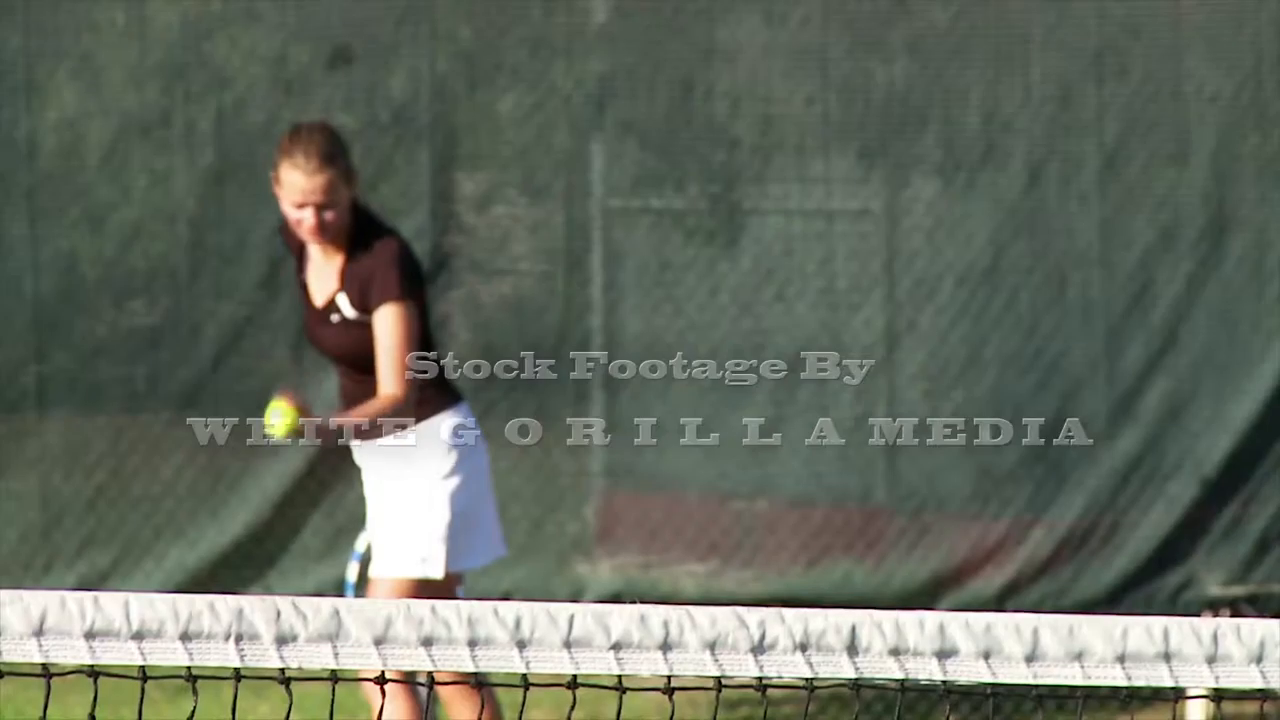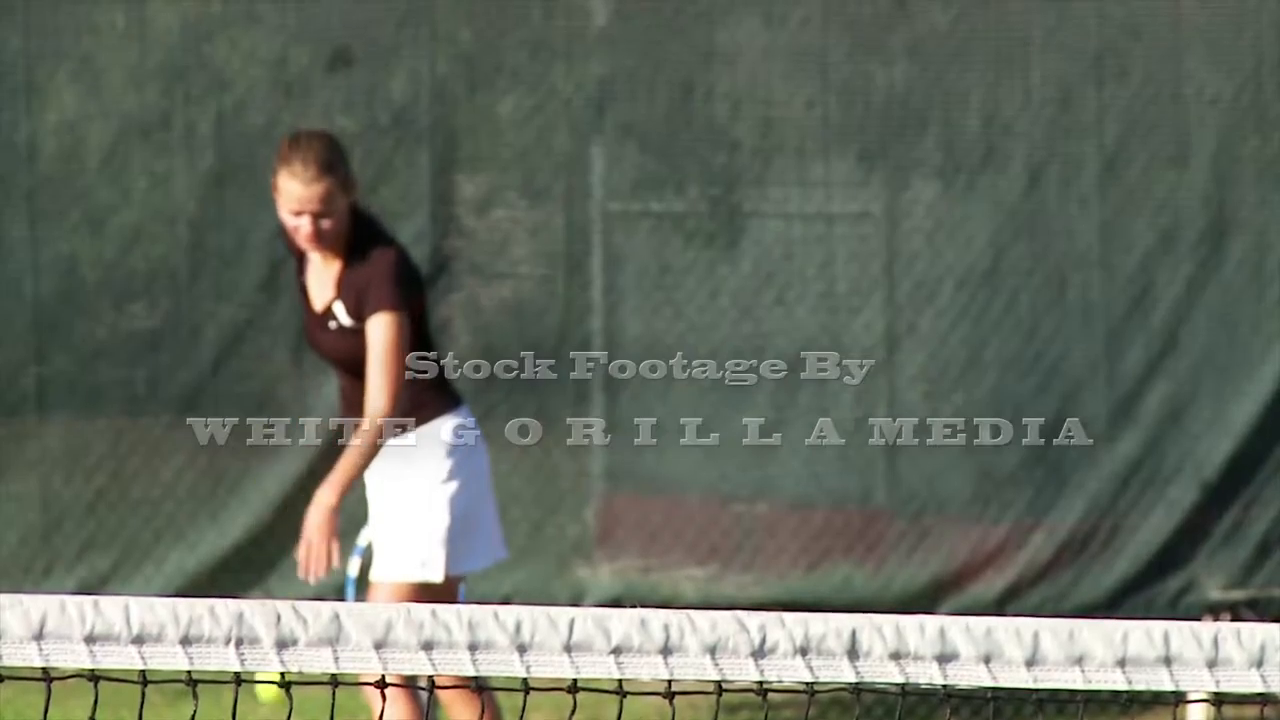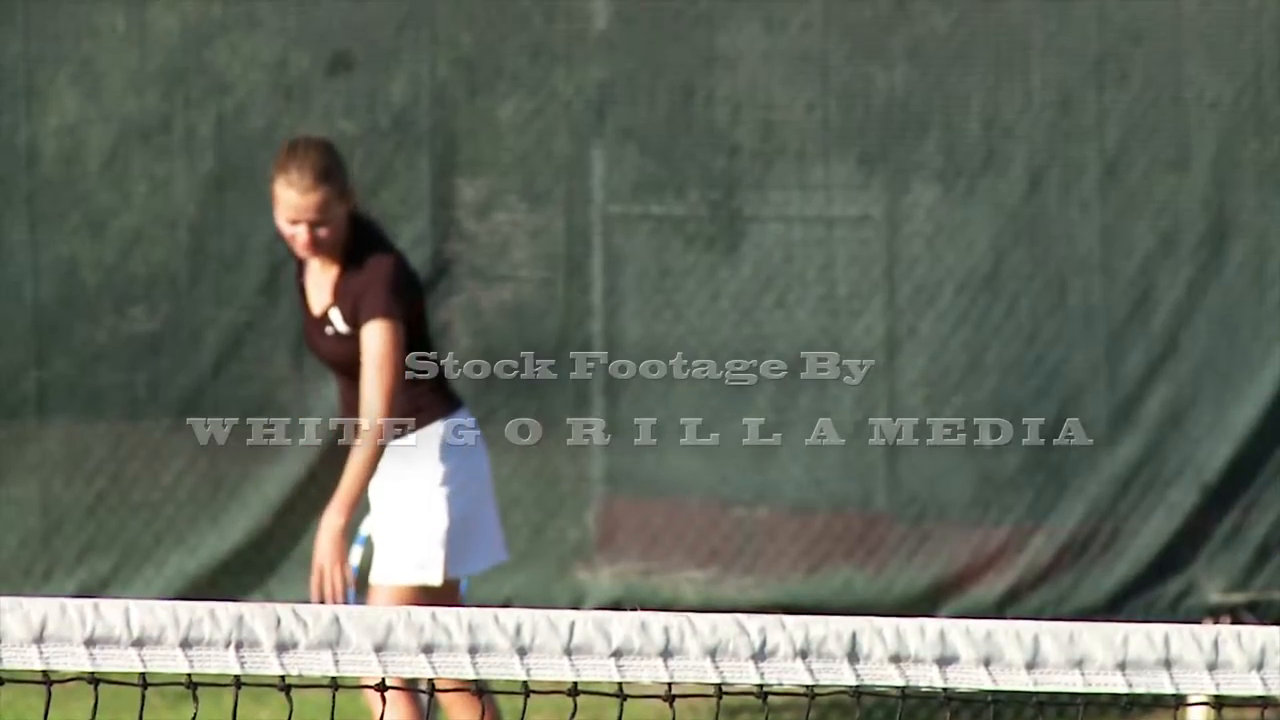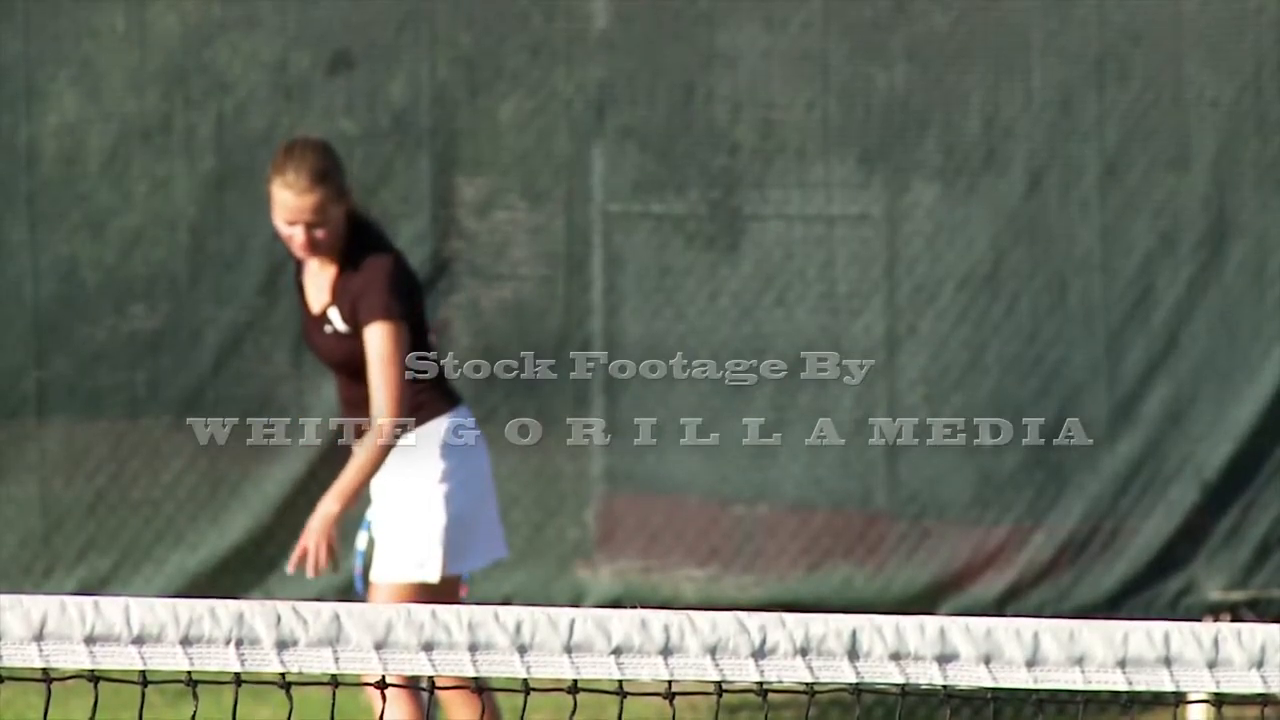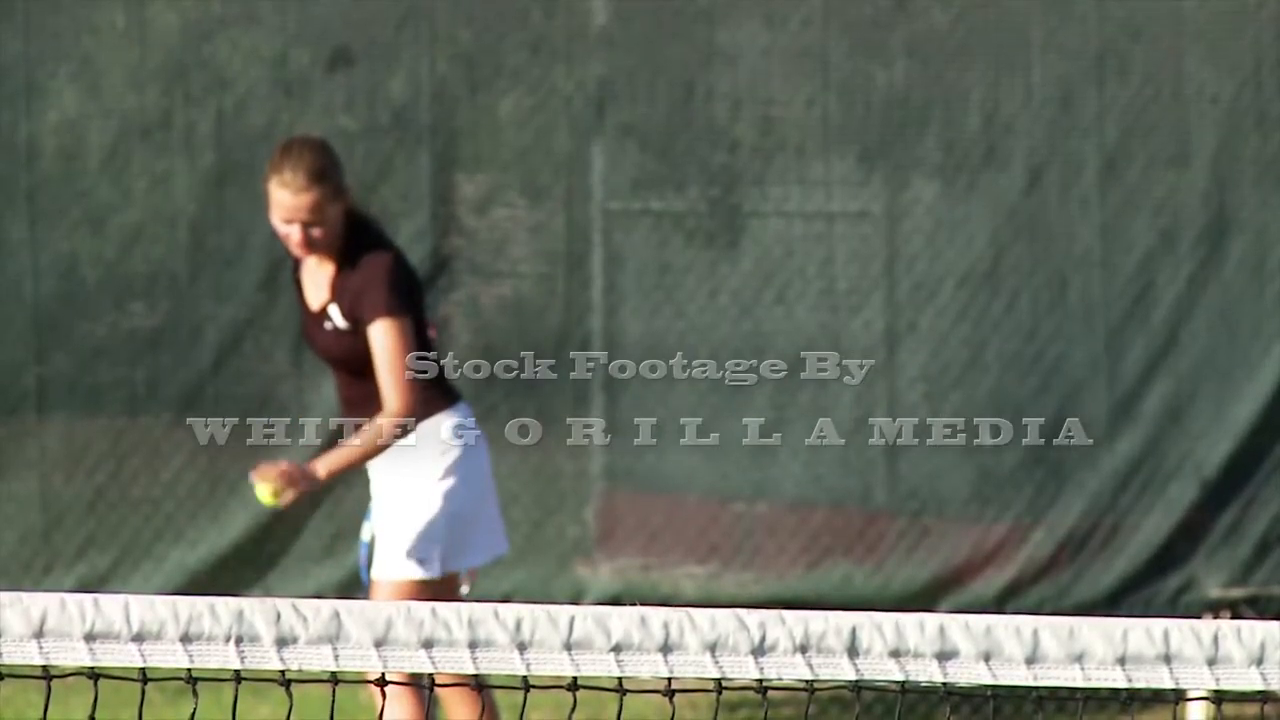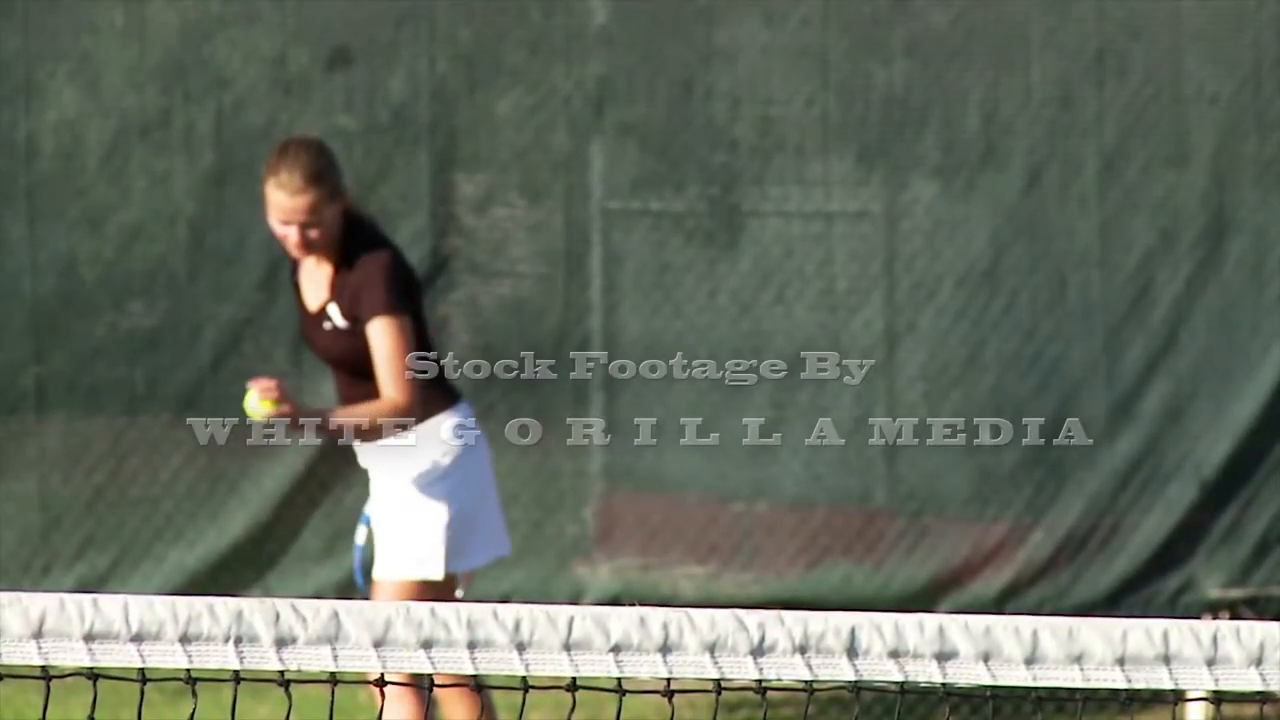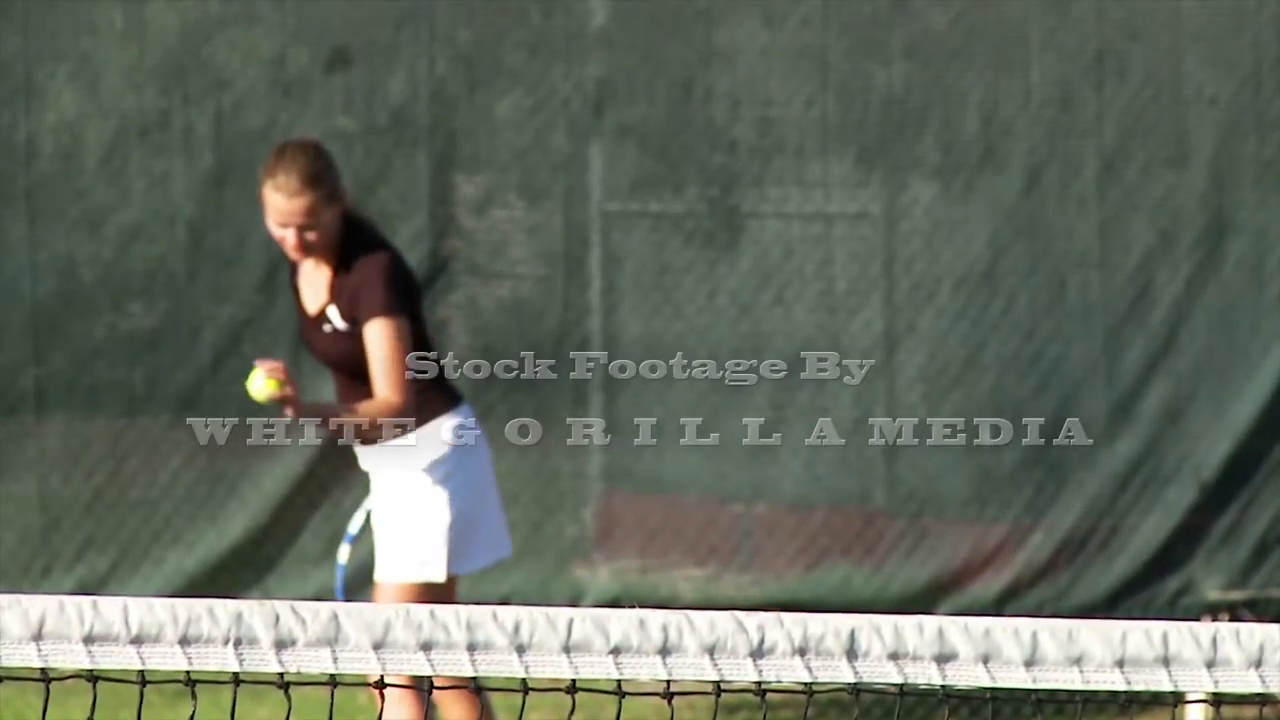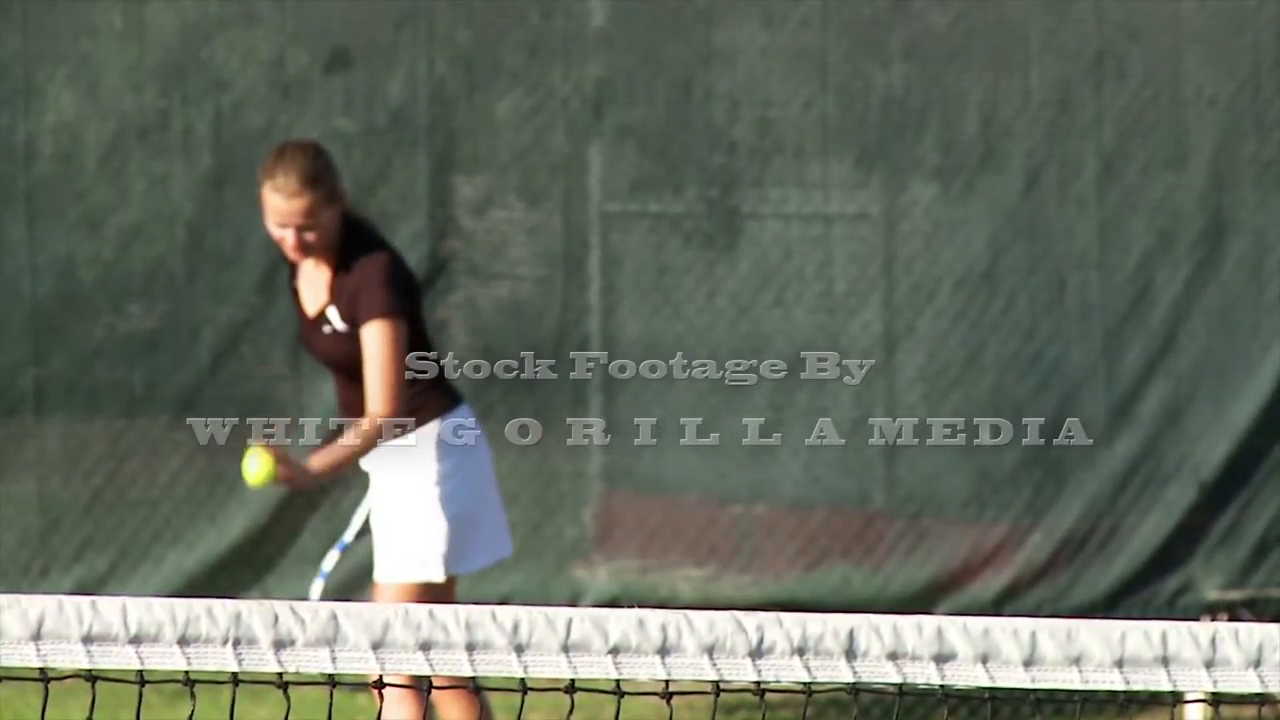
dt=0.2s
person 1, frame 1
left shoulder: (386, 259)
right shoulder: (298, 239)
left elbow: (398, 397)
left wrist: (327, 425)
left hip: (430, 449)
right hip: (383, 455)
person 1, frame 2
left shoulder: (383, 268)
right shoulder: (304, 242)
left elbow: (384, 410)
left wrist: (326, 503)
left hip: (431, 454)
right hip: (392, 457)
person 1, frame 3
left shoulder: (380, 275)
right shoulder: (307, 248)
left elbow: (377, 420)
left wrist: (334, 521)
left hip: (430, 455)
right hip: (396, 459)
person 1, frame 4
left shoulder: (377, 275)
right shoulder: (306, 245)
left elbow: (388, 420)
left wrist: (328, 510)
left hip: (430, 453)
right hip: (398, 457)
person 1, frame 5
left shoulder: (377, 271)
right shoulder: (306, 243)
left elbow: (400, 412)
left wrist: (316, 471)
left hip: (430, 448)
right hip: (396, 455)
person 1, frame 6
left shoulder: (375, 270)
right shoulder: (305, 244)
left elbow: (401, 403)
left wrist: (310, 419)
left hip: (430, 447)
right hip: (391, 454)
person 1, frame 7
left shoulder: (374, 271)
right shoulder: (302, 248)
left elbow: (395, 403)
left wrist: (310, 413)
left hip: (431, 449)
right hip: (390, 457)
person 1, frame 8
left shoulder: (375, 272)
right shoulder: (300, 251)
left elbow: (383, 414)
left wrist: (310, 467)
left hip: (431, 451)
right hip: (392, 457)
